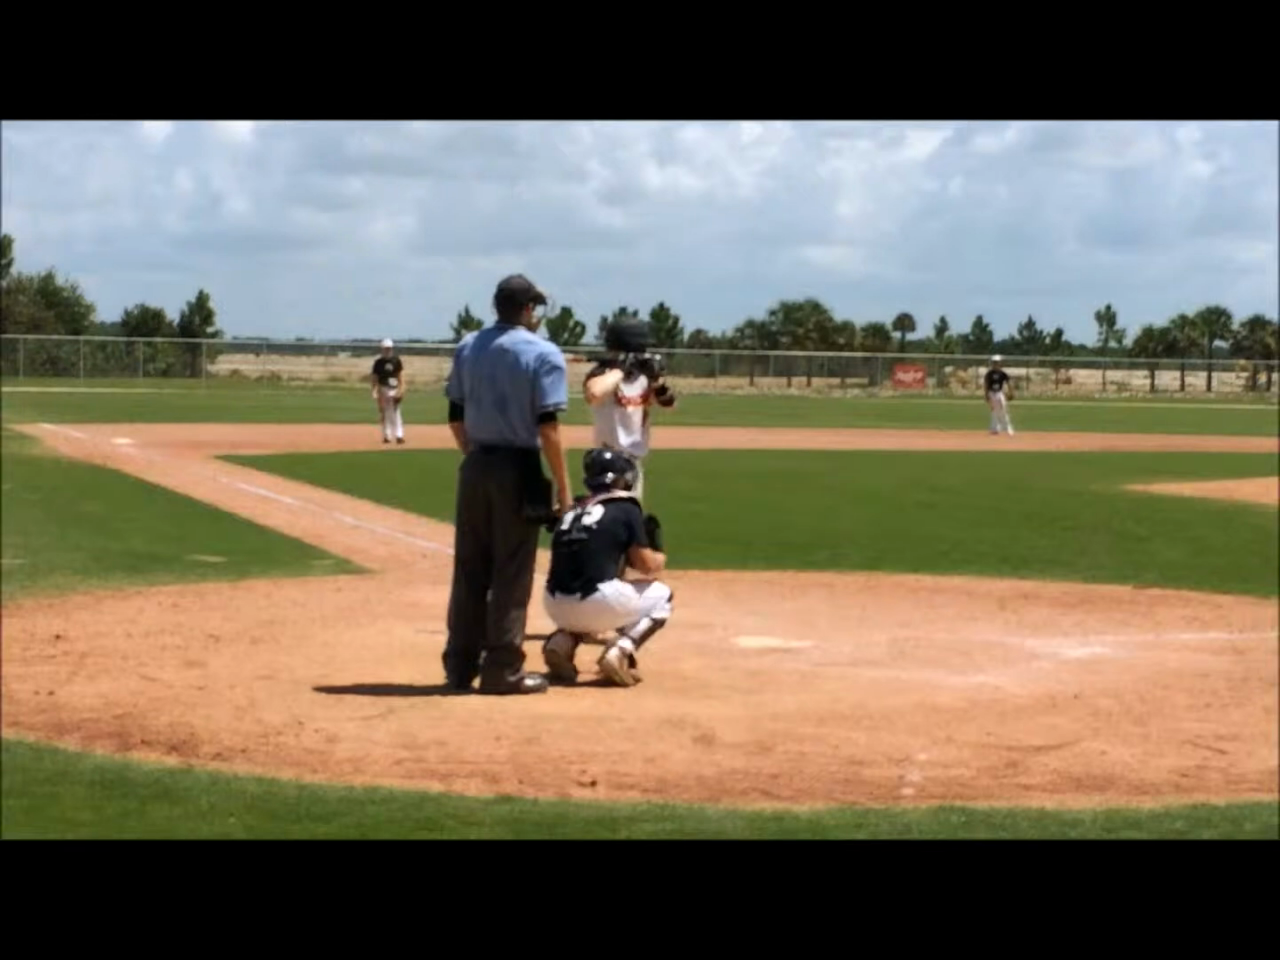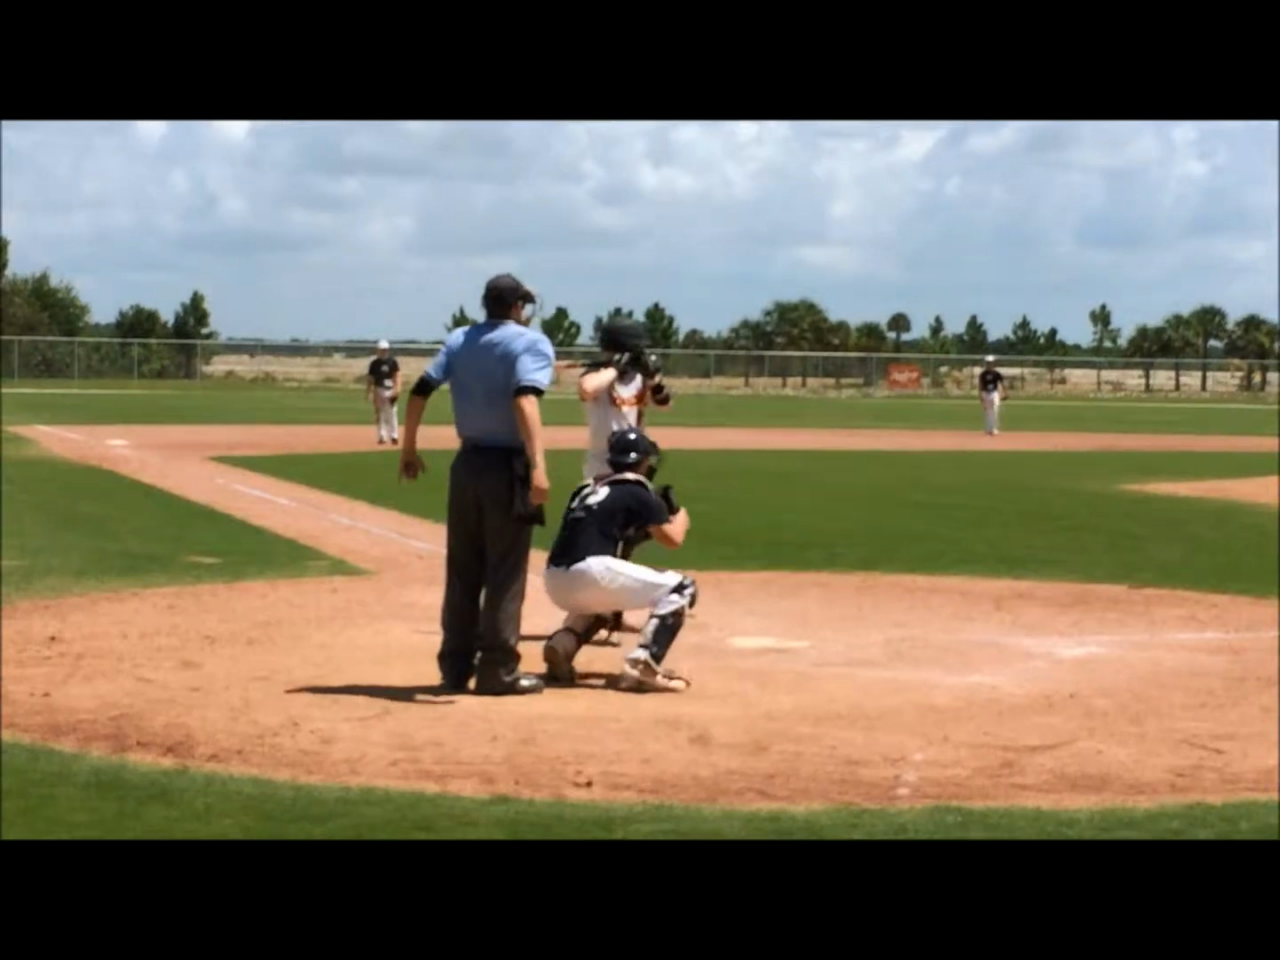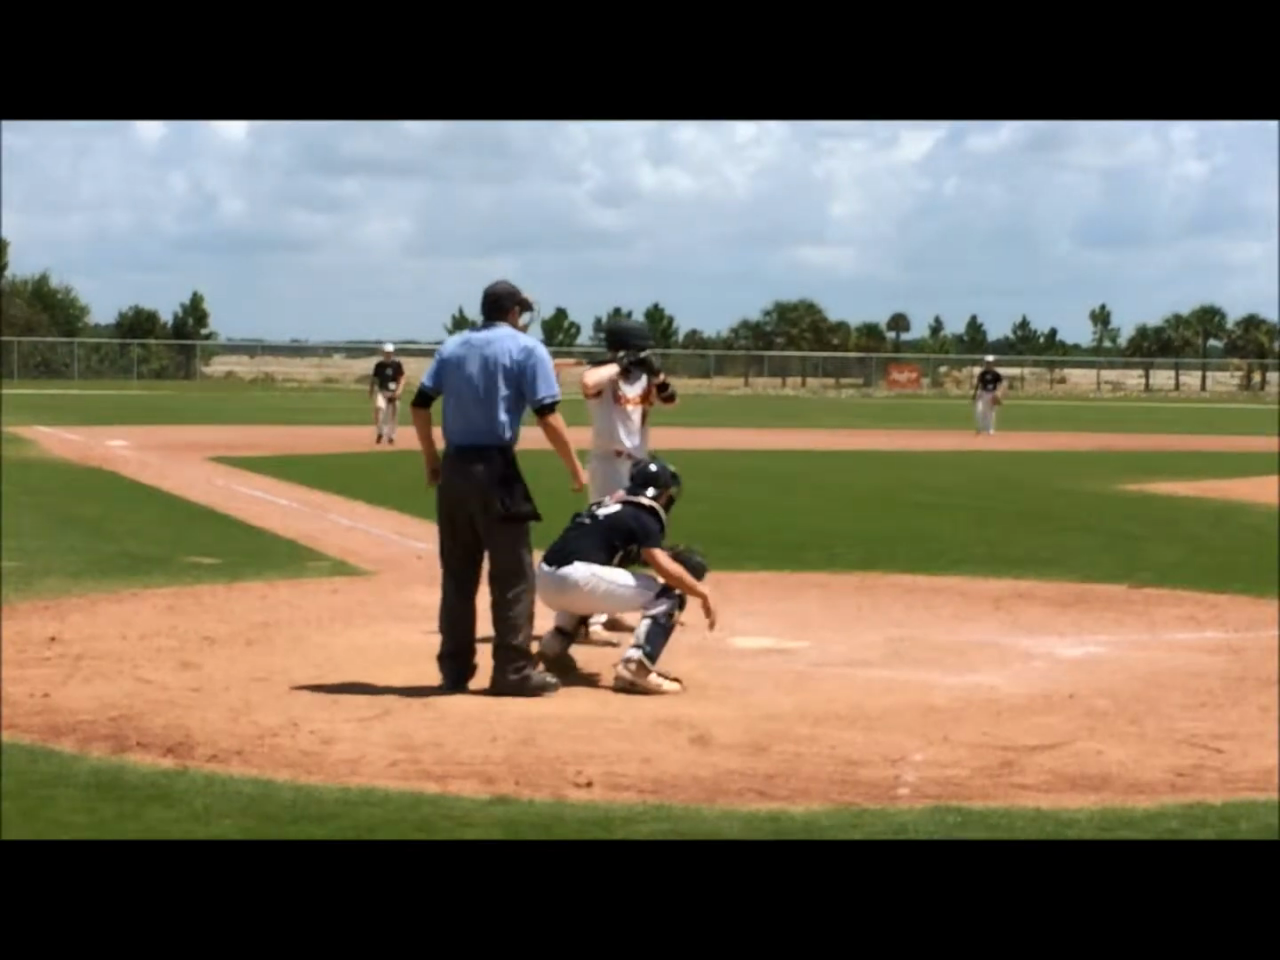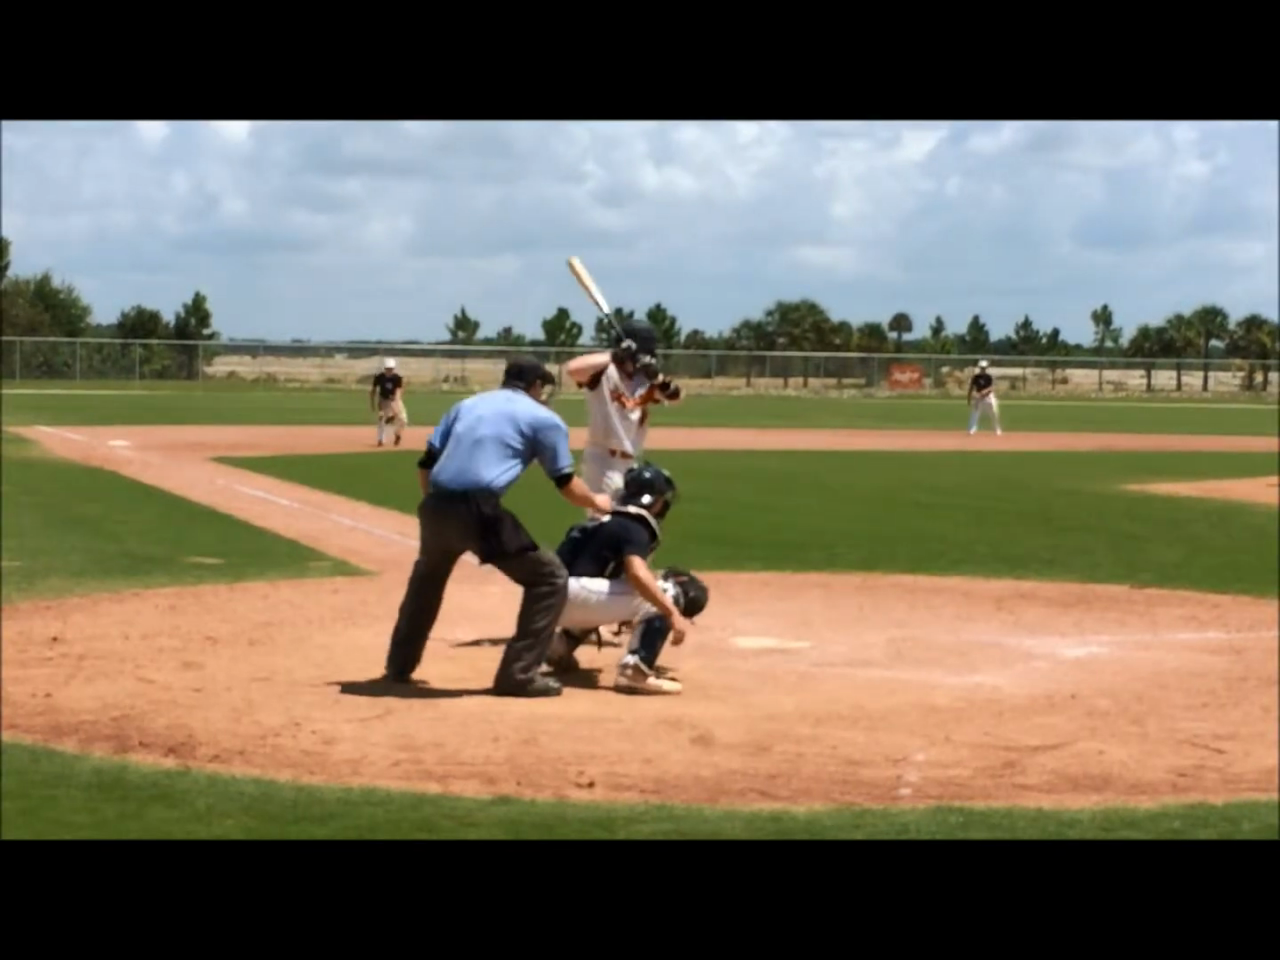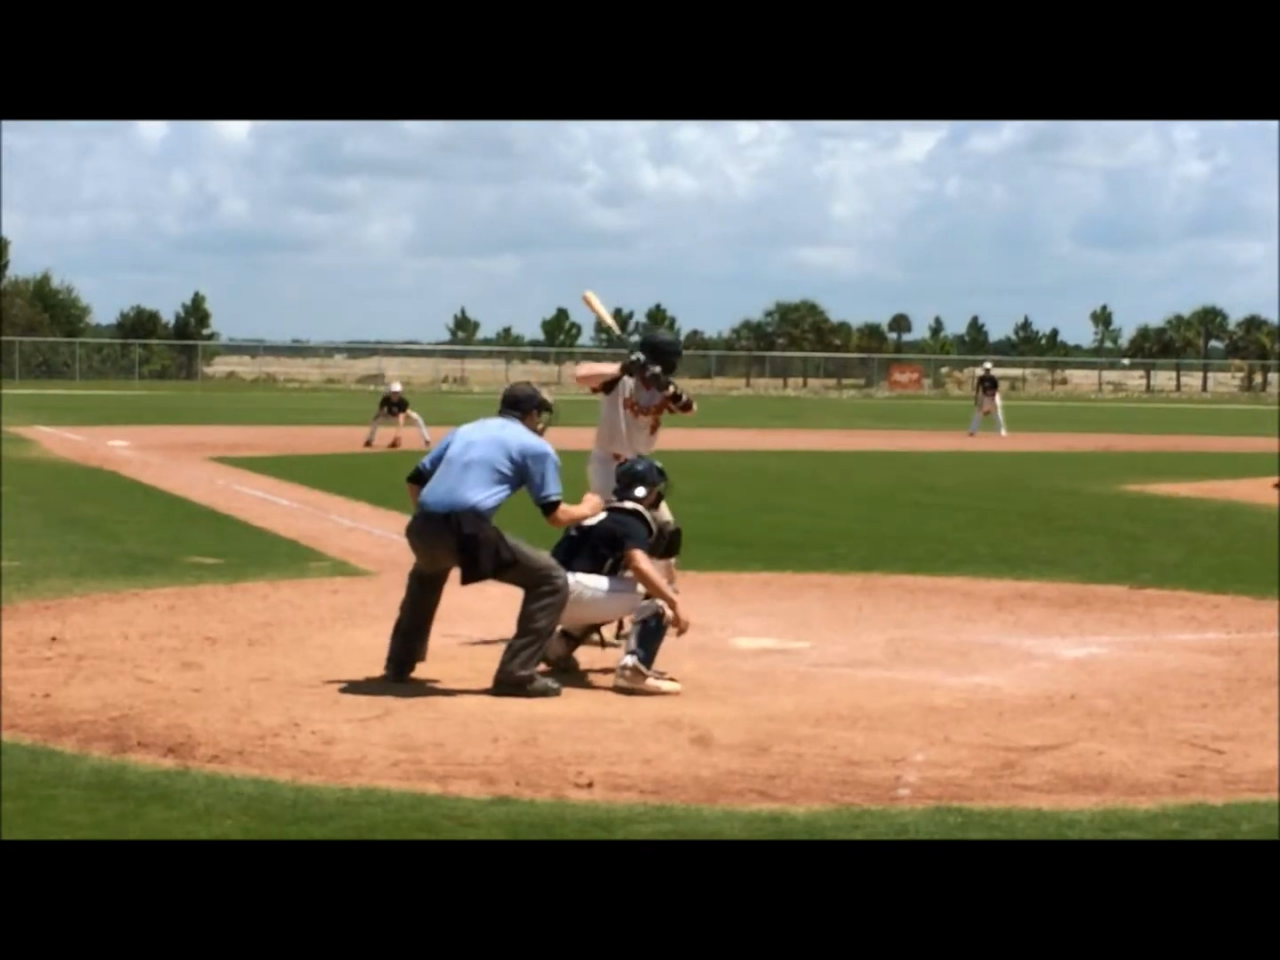
dt=0.5s
person 1, frame 1
left shoulder: (468, 346)
right shoulder: (543, 353)
left elbow: (455, 415)
right elbow: (548, 427)
right wrist: (563, 487)
left hip: (475, 467)
right hip: (518, 469)
left knee: (469, 571)
right knee: (512, 574)
left ankle: (460, 666)
right ankle: (502, 671)
person 1, frame 2
left shoulder: (458, 340)
right shoulder: (532, 342)
left elbow: (420, 391)
right elbow: (526, 400)
left wrist: (409, 448)
right wrist: (538, 466)
left hip: (467, 464)
right hip: (507, 467)
left knee: (462, 572)
right knee: (505, 574)
left ankle: (456, 666)
right ankle: (498, 671)
person 1, frame 3
left shoulder: (452, 345)
right shoulder: (527, 348)
left elbow: (419, 404)
right elbow: (548, 417)
left wrist: (431, 458)
right wrist: (575, 468)
left hip: (453, 466)
right hip: (493, 468)
left knee: (458, 572)
right knee: (513, 573)
left ankle: (455, 669)
right ankle: (513, 670)
person 1, frame 4
left shoulder: (468, 404)
right shoulder: (543, 417)
left elbow: (426, 463)
right elbow: (566, 484)
right wrist: (597, 502)
left hip: (437, 508)
right hip: (480, 511)
left knee: (427, 577)
right knee: (550, 579)
left ankle: (399, 664)
right ankle: (519, 675)
person 1, frame 5
left shoulder: (465, 430)
right shoulder: (535, 446)
left elbow: (415, 480)
right elbow: (556, 515)
right wrist: (588, 508)
left hip: (422, 529)
right hip: (466, 532)
left knee: (426, 574)
right knee: (550, 580)
left ankle: (399, 663)
right ankle: (517, 674)
person 2, frame 1
left shoulder: (644, 375)
right shoulder: (602, 373)
left elbow: (667, 402)
right elbow: (594, 393)
left wrist: (656, 377)
right wrist: (621, 369)
left hip: (635, 459)
person 2, frame 2
left shoulder: (638, 375)
right shoulder: (597, 373)
left elbow: (663, 401)
right elbow: (586, 389)
left wrist: (653, 376)
right wrist: (616, 367)
right hip: (604, 464)
left knee: (625, 538)
left ankle: (612, 610)
person 2, frame 3
left shoulder: (642, 376)
right shoulder: (603, 373)
left elbow: (669, 398)
right elbow: (587, 383)
left wrist: (656, 373)
right wrist: (619, 365)
left hip: (636, 466)
right hip: (608, 465)
left ankle: (606, 612)
right ankle: (590, 620)
person 2, frame 4
left shoulder: (645, 380)
right shoulder: (604, 372)
left elbow: (675, 396)
right elbow: (572, 370)
left wrist: (656, 376)
right wrist: (613, 356)
left hip: (632, 466)
right hip: (604, 465)
person 2, frame 5
left shoulder: (664, 385)
right shoulder: (621, 378)
left elbow: (689, 407)
right elbow: (581, 374)
left wrist: (667, 388)
right wrist: (624, 367)
right hip: (609, 467)
left knee: (663, 532)
person 3, frame 1
left shoulder: (568, 510)
right shoulder: (626, 508)
right elbow: (646, 565)
right wrist: (661, 559)
left hip: (555, 605)
right hip: (597, 602)
right knee: (661, 597)
left ankle: (562, 643)
right ankle: (621, 651)
person 3, frame 2
left shoulder: (587, 490)
right shoulder: (636, 492)
right elbow: (672, 539)
right wrist: (681, 516)
left hip: (556, 582)
right hip: (589, 575)
left knee: (601, 599)
right knee: (682, 588)
left ankle: (564, 643)
right ankle: (642, 665)
person 3, frame 3
left shoulder: (608, 506)
right shoulder: (644, 518)
right elbow: (662, 565)
right wrist: (703, 593)
left hip: (547, 581)
right hip: (576, 579)
right knee: (669, 593)
left ankle: (555, 646)
right ankle: (637, 667)
person 3, frame 4
left shoulder: (611, 519)
right shoulder: (635, 527)
right elbow: (637, 574)
right wrist: (672, 613)
right hip: (572, 595)
right knee: (668, 593)
left ankle: (560, 648)
right ankle: (635, 670)
person 3, frame 5
left shoulder: (609, 513)
right shoulder: (632, 520)
right elbow: (639, 565)
right wrist: (674, 603)
right hip: (569, 591)
left knee: (610, 596)
right knee: (655, 596)
left ankle: (559, 647)
right ankle: (633, 670)
